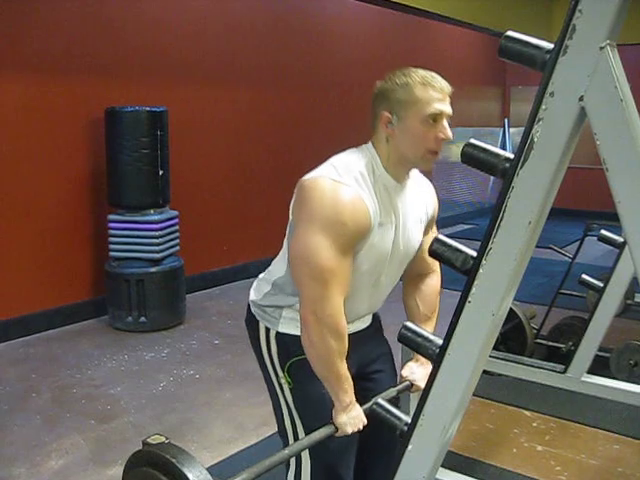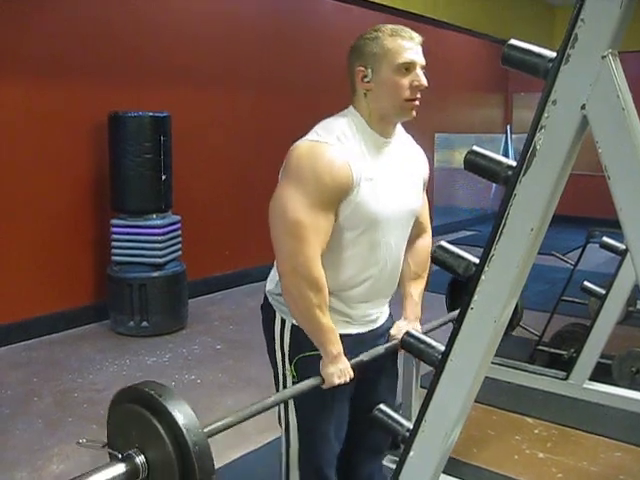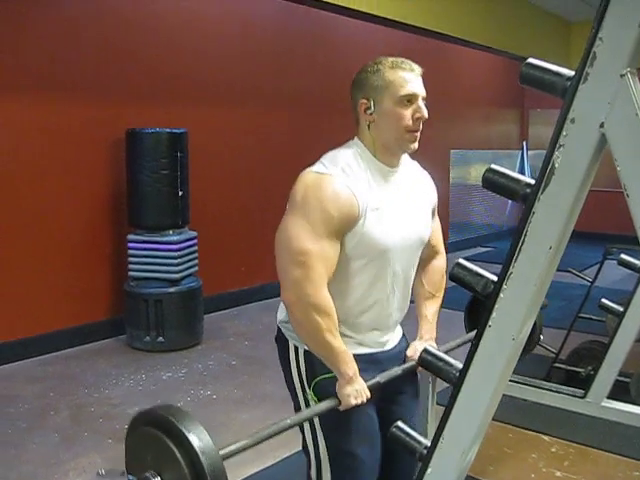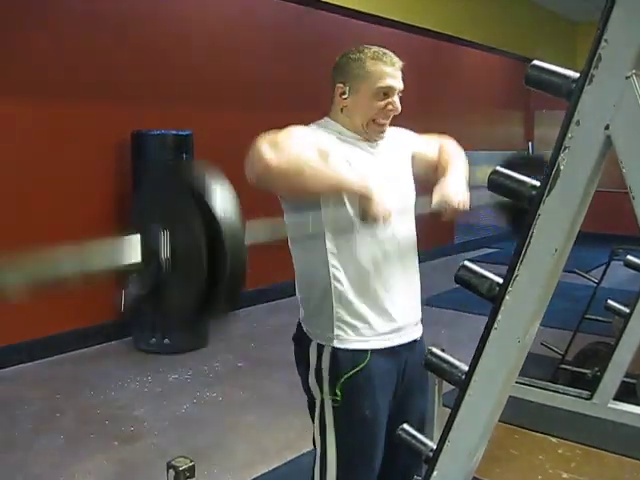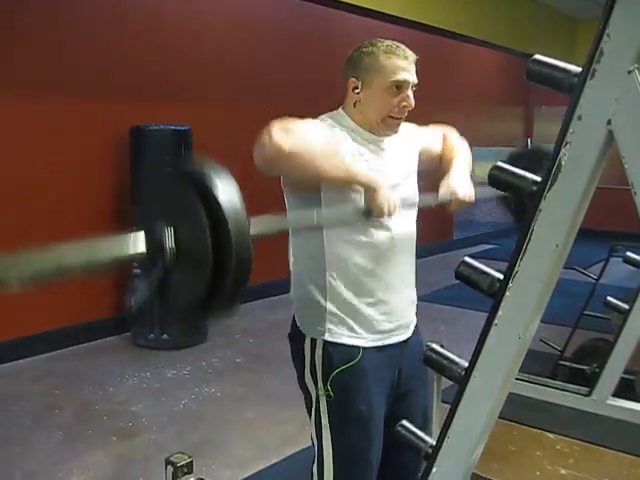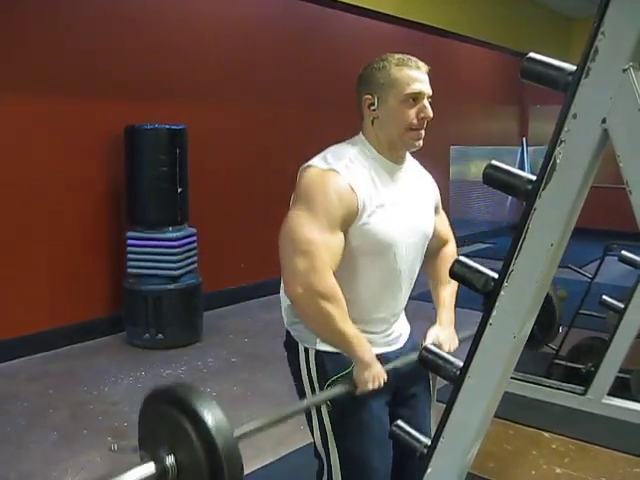
dt=0.5s
person 1, frame 1
left shoulder: (423, 193)
right shoulder: (336, 194)
left elbow: (424, 275)
right elbow: (320, 313)
left wrist: (422, 357)
right wrist: (342, 401)
left hip: (359, 325)
right hip: (292, 329)
left knee: (386, 438)
person 1, frame 2
left shoulder: (411, 153)
right shoulder: (322, 155)
left elbow: (419, 235)
right elbow: (298, 266)
left wrist: (411, 313)
right wrist: (330, 351)
left hip: (376, 325)
right hip: (310, 329)
person 1, frame 3
left shoulder: (420, 181)
right shoulder: (329, 186)
left elbow: (433, 257)
right elbow: (302, 292)
left wrist: (426, 333)
right wrist: (345, 372)
left hip: (390, 347)
right hip: (323, 352)
person 1, frame 4
left shoulder: (398, 144)
right shoulder: (314, 148)
left elbow: (445, 147)
right elbow: (267, 159)
left wrist: (454, 177)
right wrist: (360, 188)
left hip: (407, 338)
right hip: (345, 348)
person 1, frame 5
left shoulder: (406, 138)
right shoulder: (322, 140)
left elbow: (448, 138)
right elbow: (276, 144)
left wrist: (458, 170)
right wrist: (368, 180)
left hip: (404, 334)
right hip: (341, 345)
person 1, frame 6
left shoulder: (421, 179)
right shoulder: (332, 179)
left elbow: (442, 246)
right elbow: (307, 284)
left wrist: (444, 318)
right wrist: (361, 357)
left hip: (398, 344)
right hip: (331, 354)
